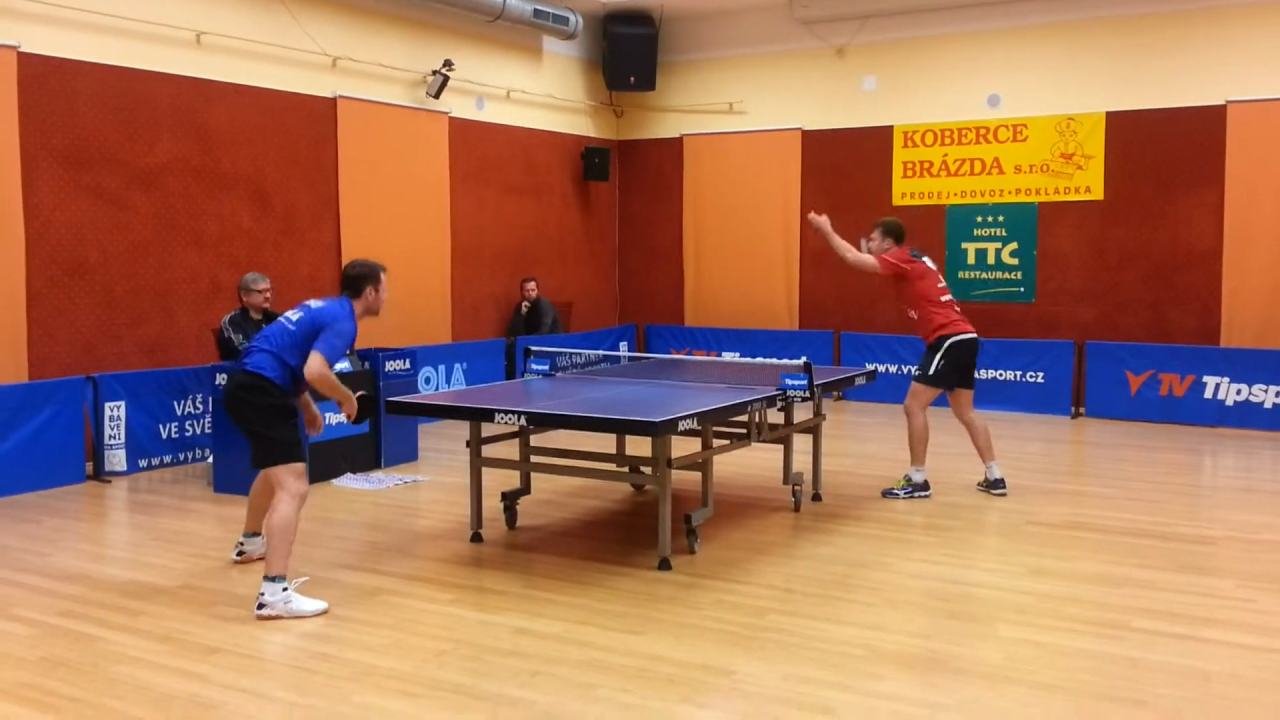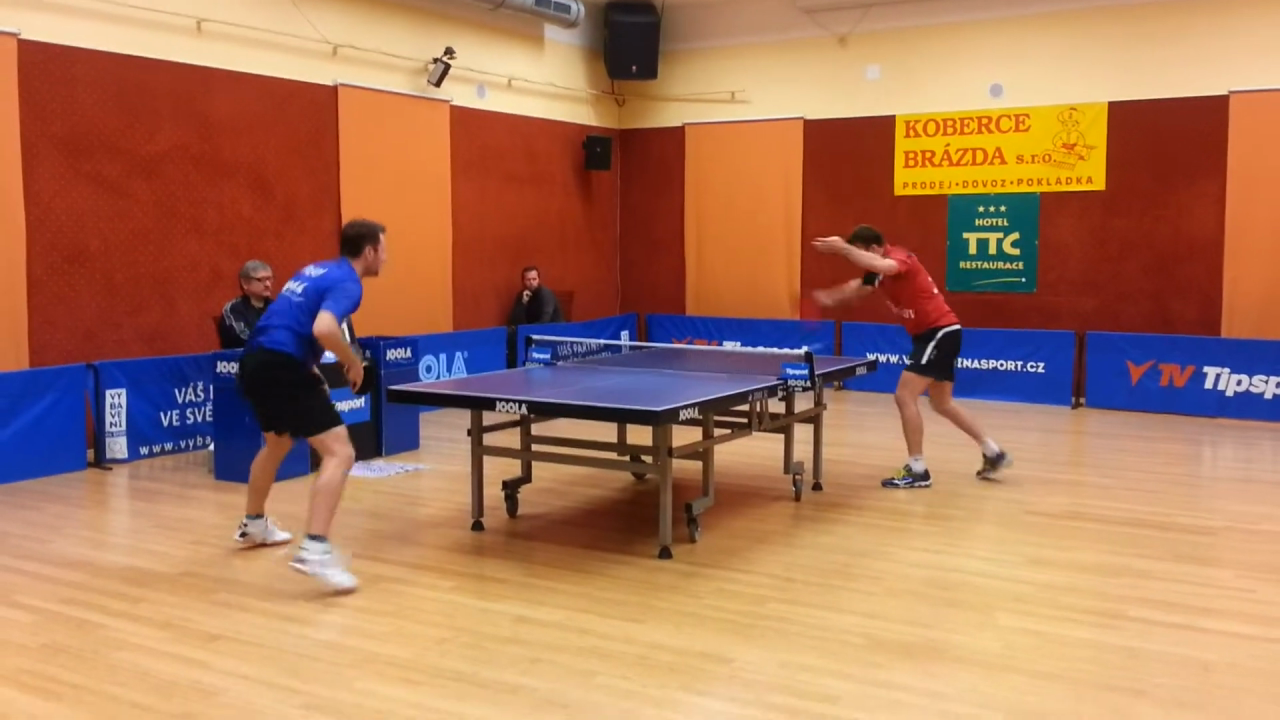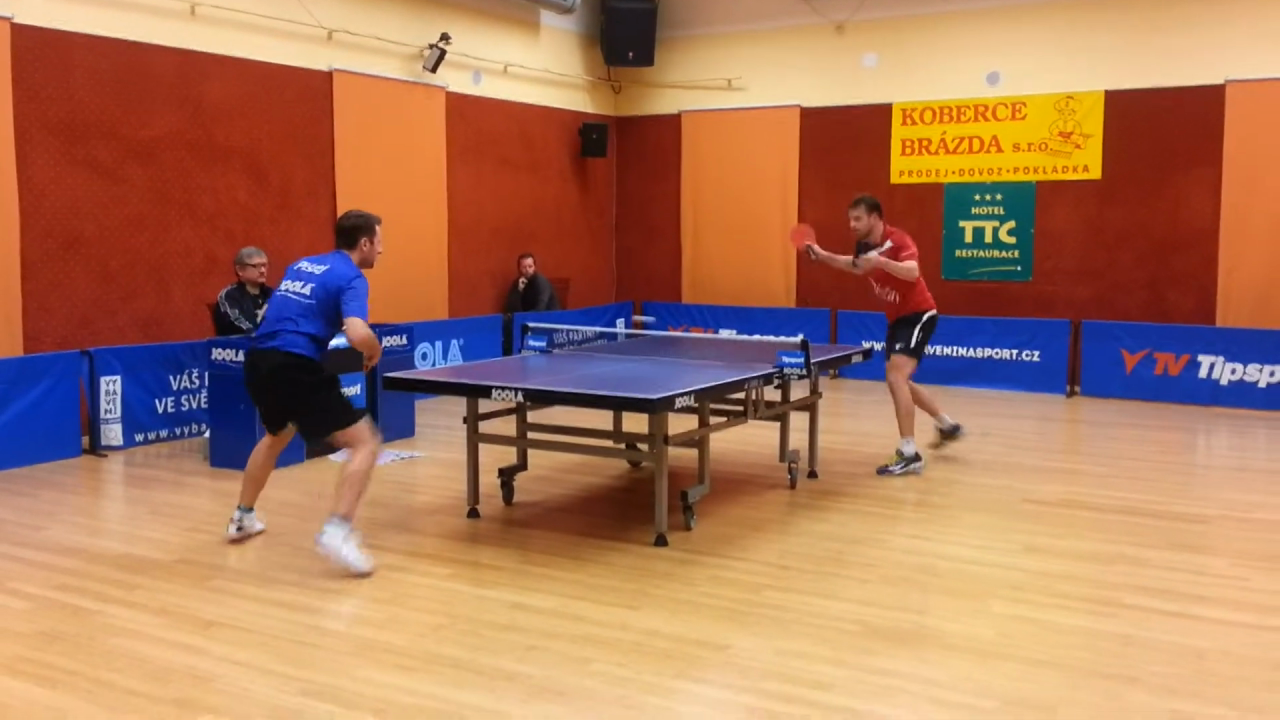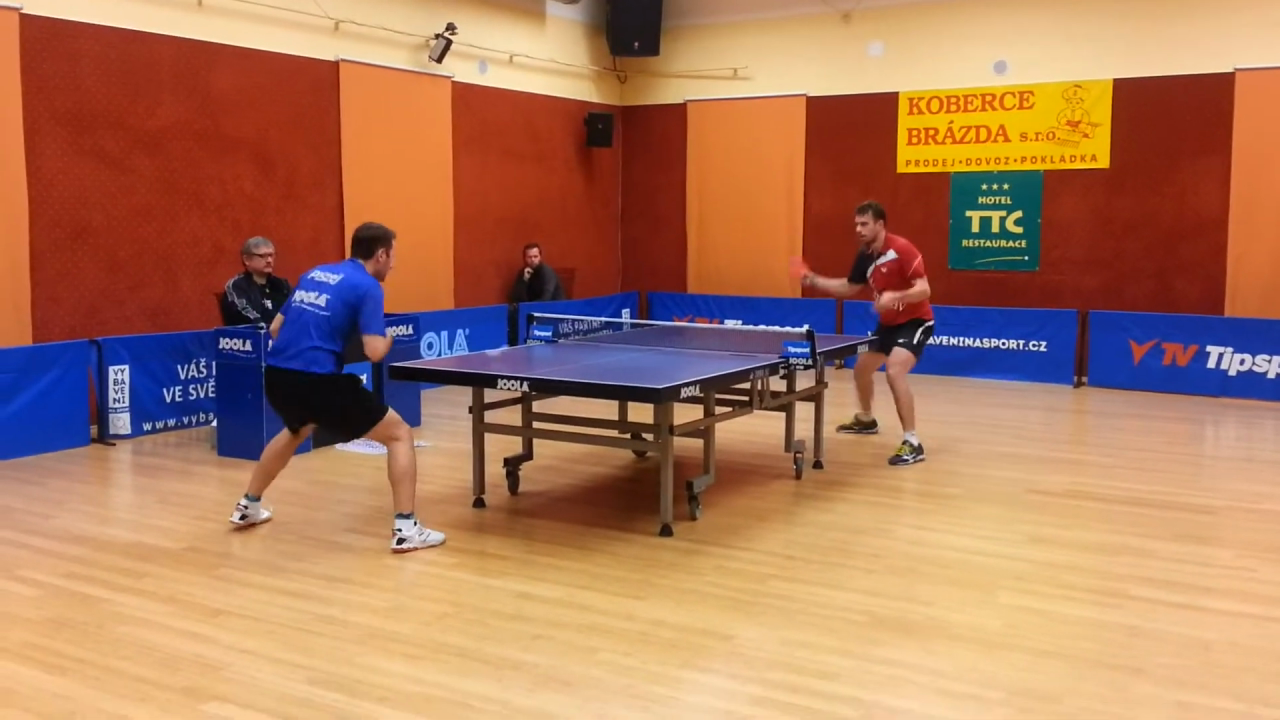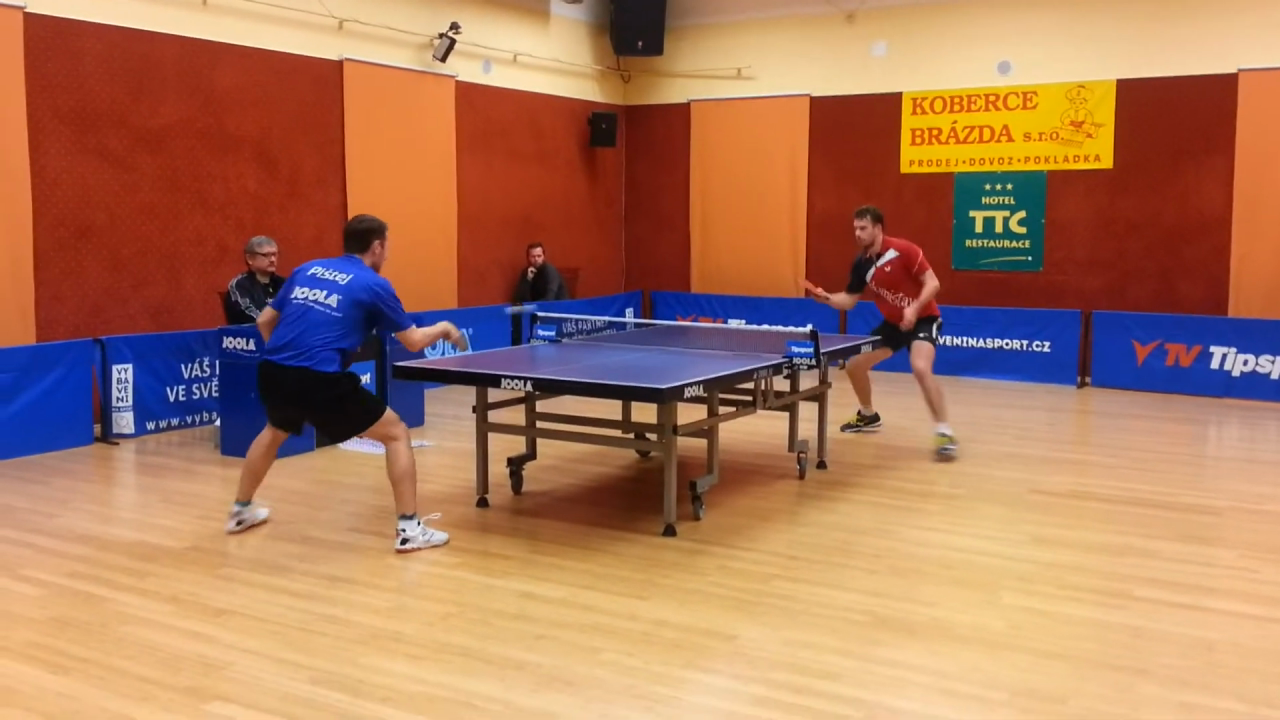
dt=0.2s
person 1, frame 1
left shoulder: (323, 308)
right shoulder: (343, 321)
right elbow: (315, 371)
left wrist: (306, 406)
right wrist: (347, 399)
left hip: (244, 383)
right hip: (260, 392)
left knee: (276, 465)
right knee: (294, 489)
left ankle: (250, 542)
right ankle: (273, 591)
person 1, frame 2
left shoulder: (313, 272)
right shoulder: (347, 283)
right elbow: (322, 329)
left wrist: (309, 368)
right wrist: (353, 362)
left hip: (254, 359)
right hip: (282, 367)
left knee: (276, 443)
right knee: (339, 454)
left ankle: (253, 524)
right ankle: (313, 550)
person 1, frame 3
left shoulder: (302, 265)
right shoulder: (351, 278)
left elbow: (271, 317)
right elbow: (357, 334)
right wrist: (374, 350)
left hip: (259, 360)
right hip: (296, 369)
left knee: (277, 438)
right knee: (365, 444)
left ankle: (242, 517)
right ankle: (337, 530)
person 1, frame 4
left shoulder: (312, 275)
right shoulder: (367, 287)
left elbow: (276, 328)
right elbow: (375, 351)
right wrist: (385, 336)
left hip: (276, 378)
right hip: (319, 382)
left knee: (295, 432)
right knee: (399, 435)
left ankle: (248, 506)
right ankle: (406, 528)
person 1, frame 5
left shoulder: (306, 270)
right shoulder: (373, 285)
left elbow: (265, 320)
right elbow: (413, 341)
right wrist: (444, 329)
left hip: (274, 374)
right hip: (323, 382)
left knee: (274, 433)
right knee: (397, 436)
left ankle: (241, 508)
right ankle: (410, 528)
person 2, frame 1
left shoulder: (900, 258)
right shoulder: (916, 260)
left elbow: (856, 259)
left wrist: (828, 231)
left hip: (949, 340)
right hip: (963, 339)
left knee: (914, 405)
right knee: (965, 411)
left ankle: (917, 481)
right ankle: (994, 478)
person 2, frame 2
left shoulder: (897, 257)
right shoulder: (877, 272)
left elbow: (887, 268)
right elbow: (859, 286)
left wrist: (844, 249)
right wrist: (834, 296)
left hip: (940, 332)
right hip: (931, 334)
left knee: (904, 396)
right knee: (942, 403)
left ankle: (917, 470)
right ankle: (993, 452)
person 2, frame 3
left shoulder: (898, 241)
right shoulder: (864, 245)
left elbow: (911, 271)
right elbow: (853, 265)
left wrist: (882, 262)
right wrist: (824, 256)
left hip: (919, 316)
right hip: (898, 320)
left knee: (896, 379)
right knee: (899, 380)
left ankle: (908, 454)
right ankle: (947, 425)
person 2, frame 4
left shoulder: (903, 249)
right shoulder: (864, 256)
left elbow: (924, 290)
right elbow: (848, 287)
left wrist: (894, 296)
right wrist: (817, 281)
left hip: (916, 321)
right hip: (889, 324)
left knee: (895, 374)
right knee: (862, 369)
left ankle: (911, 443)
right ankle: (866, 419)
person 2, frame 5
left shoulder: (903, 250)
right shoulder: (860, 262)
left elbow: (933, 283)
right elbow: (847, 302)
left wrist: (915, 306)
right wrist: (824, 297)
left hip: (923, 319)
right hip: (890, 323)
left knee: (921, 369)
right knee: (855, 367)
left ankle: (944, 433)
right ankle: (868, 415)
